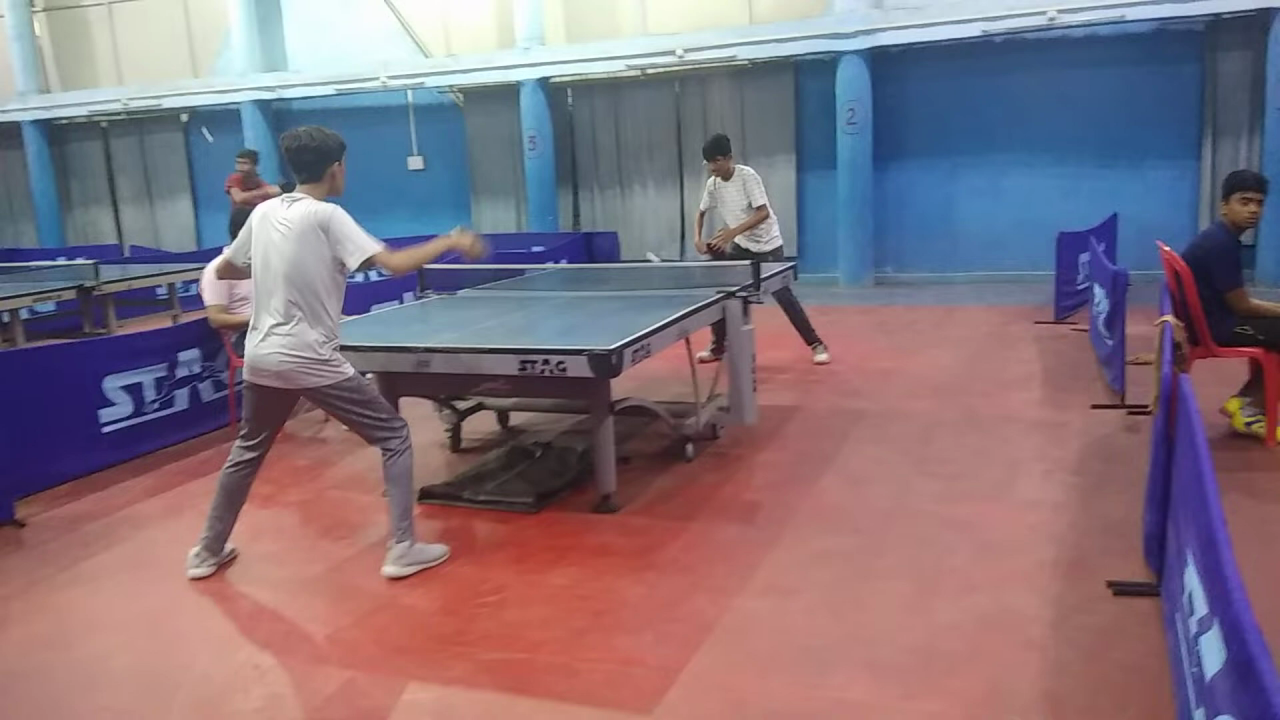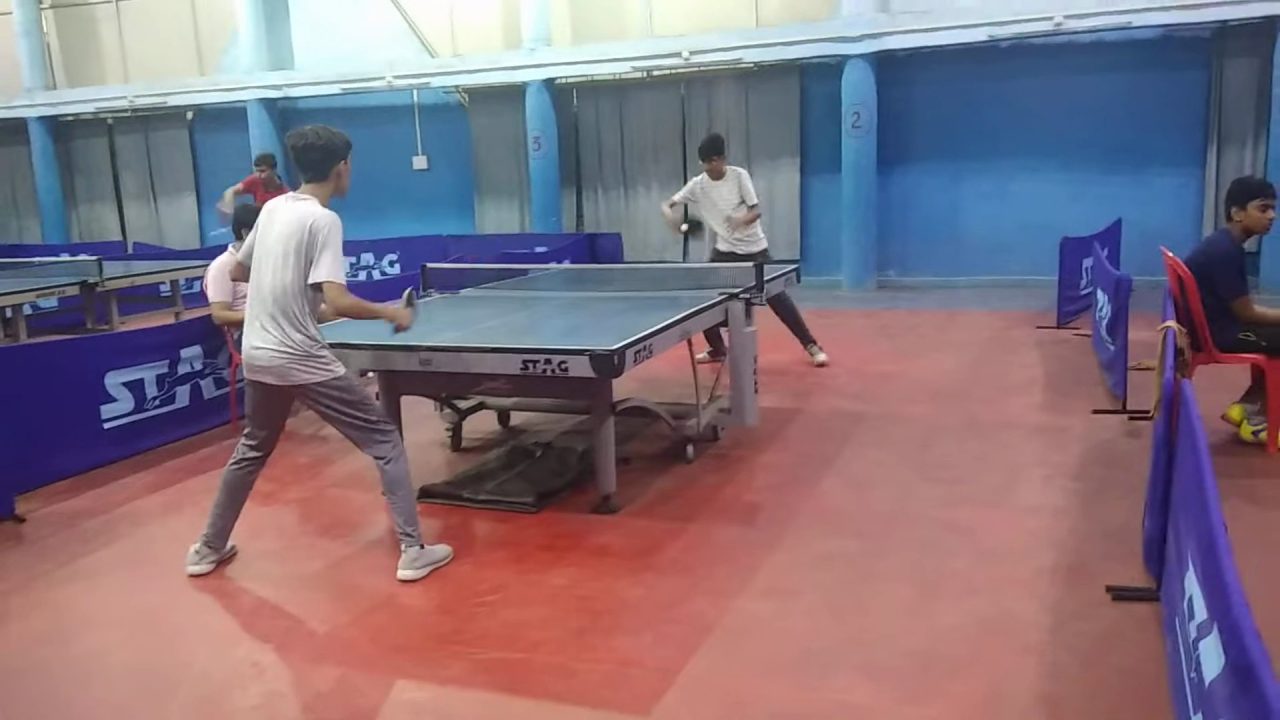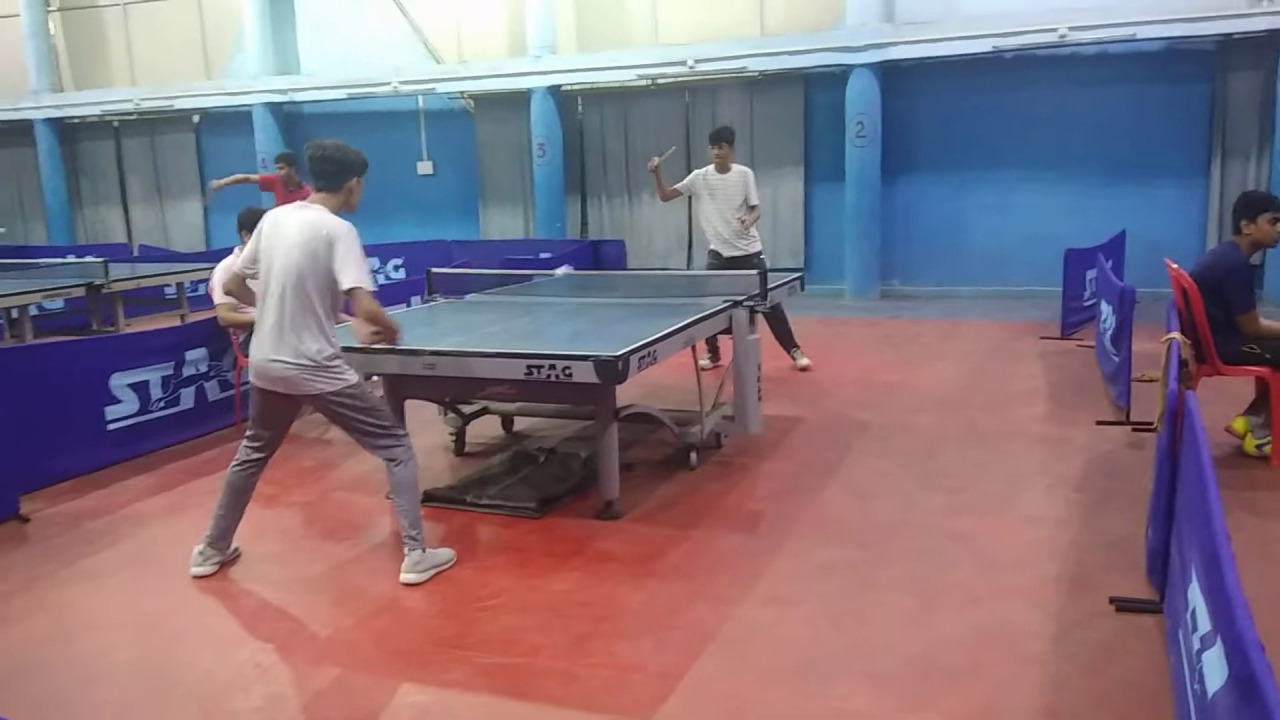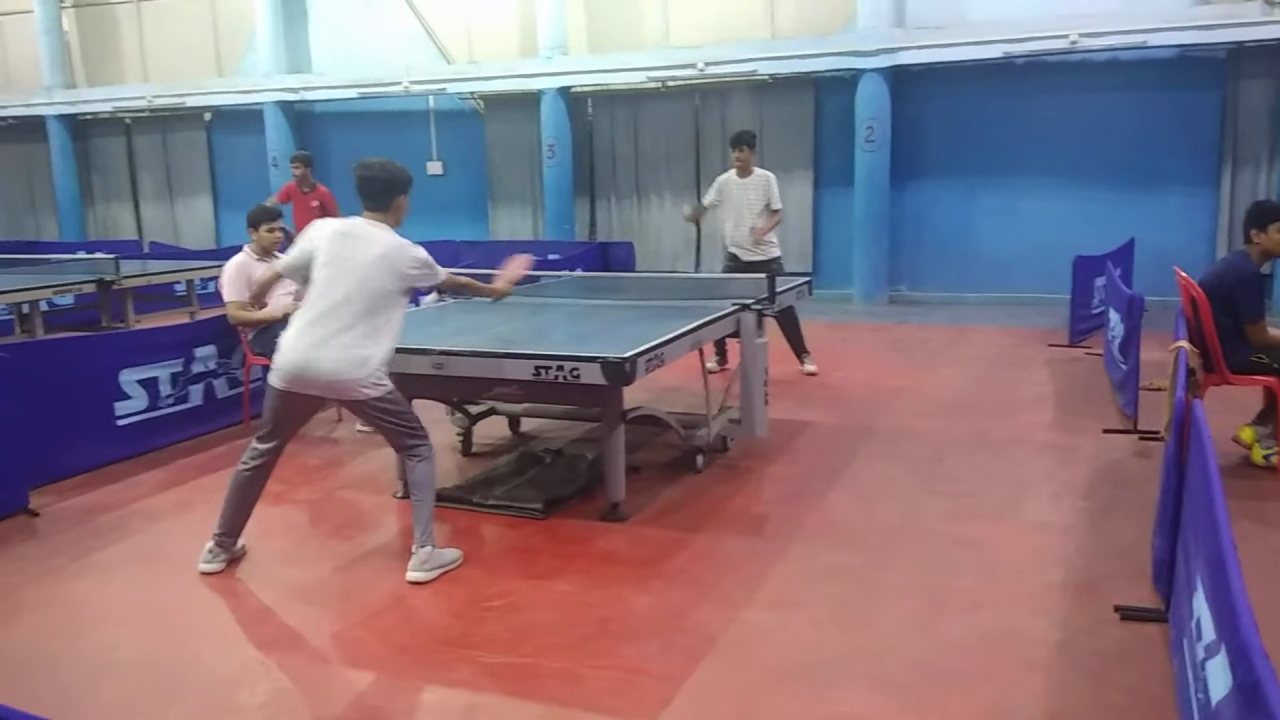
dt=0.3s
person 1, frame 1
left shoulder: (262, 213)
right shoulder: (326, 217)
left elbow: (224, 270)
right elbow: (394, 264)
right wrist: (451, 241)
left hip: (262, 360)
right hip: (313, 362)
left knee: (247, 451)
right knee: (394, 436)
left ankle: (208, 551)
right ankle: (403, 549)
person 1, frame 2
left shoulder: (272, 208)
right shoulder: (322, 220)
left elbow: (239, 272)
right elbow: (337, 302)
right wrist: (390, 312)
left hip: (258, 356)
right hip: (304, 361)
left knee: (251, 450)
right knee: (385, 442)
left ankle: (208, 548)
right ankle: (413, 551)
person 1, frame 3
left shoulder: (272, 219)
right shoulder: (337, 231)
left elbow: (234, 286)
right elbow: (365, 308)
right wrist: (389, 328)
left hip: (266, 364)
right hip: (316, 369)
left knee: (253, 452)
right knee: (395, 446)
left ankle: (212, 549)
right ankle: (415, 554)
person 1, frame 4
left shoulder: (323, 231)
right shoulder: (408, 254)
left elbow: (263, 286)
right elbow: (455, 284)
right wrist: (496, 287)
left hip: (295, 364)
right hip: (355, 372)
left knee: (262, 452)
right knee: (416, 448)
left ankle: (220, 547)
right ankle: (424, 553)
person 2, frame 1
left shoulder: (1220, 237)
right shoulder: (1221, 244)
left elbow: (1236, 299)
right elbow: (1241, 305)
left wrist: (1272, 308)
left hip: (1208, 317)
right hip: (1213, 326)
left knee: (1269, 325)
right knee: (1272, 329)
left ankle: (1244, 399)
right ankle: (1251, 410)
person 2, frame 2
left shoulder: (1222, 243)
right shoulder: (1226, 252)
left elbow: (1240, 306)
right elbow: (1245, 312)
left wrist: (1273, 315)
left hip: (1209, 324)
right hip: (1215, 333)
left knee: (1271, 334)
left ankle: (1246, 407)
right ankle: (1256, 418)
person 2, frame 3
left shoulder: (1226, 254)
right shoulder: (1236, 264)
right elbow: (1251, 327)
left hip: (1212, 336)
right hip: (1219, 345)
left ankle: (1250, 419)
person 2, frame 4
left shoulder: (1234, 263)
right shoulder: (1246, 274)
right elbow: (1257, 337)
left hip: (1219, 346)
right hip: (1228, 355)
left ankle: (1258, 429)
person 3, frame 1
left shoulder: (747, 176)
right shoulder: (712, 184)
left elbow: (763, 213)
right elbow: (701, 212)
left wrist: (733, 231)
right wrist: (698, 237)
left hip: (767, 246)
right hip: (739, 247)
left knee: (784, 296)
left ankle: (816, 344)
right ankle: (718, 346)
person 3, frame 2
left shoulder: (739, 176)
right shoulder: (697, 185)
left elbow: (756, 210)
right elbow: (668, 204)
left wrist: (740, 221)
right wrist: (669, 214)
left hip: (753, 249)
right hip: (723, 251)
left knee: (776, 297)
left ankle: (811, 345)
right ankle: (717, 348)
person 3, frame 3
left shoulder: (745, 174)
right shoulder: (700, 177)
left elbow: (756, 209)
right elbow: (666, 195)
left wrist: (750, 220)
right wrist: (656, 174)
left hip: (749, 251)
right hip: (718, 253)
left ankle: (794, 350)
right ankle: (713, 353)
person 3, frame 4
left shoulder: (767, 179)
right shoulder: (723, 182)
left elbow: (777, 214)
right elbow: (702, 209)
left wrist: (764, 228)
right wrist: (692, 214)
left hip: (766, 256)
right hip: (735, 256)
left knee: (783, 306)
left ankle: (803, 355)
right ankle: (720, 356)
